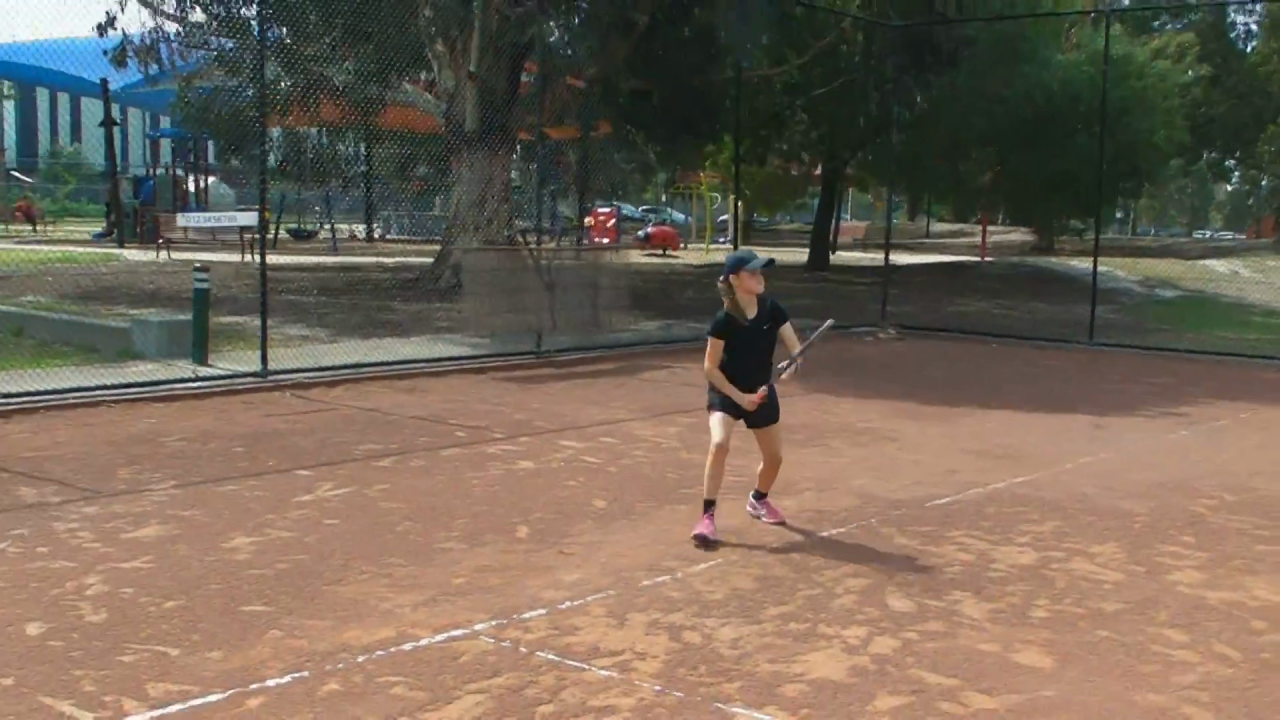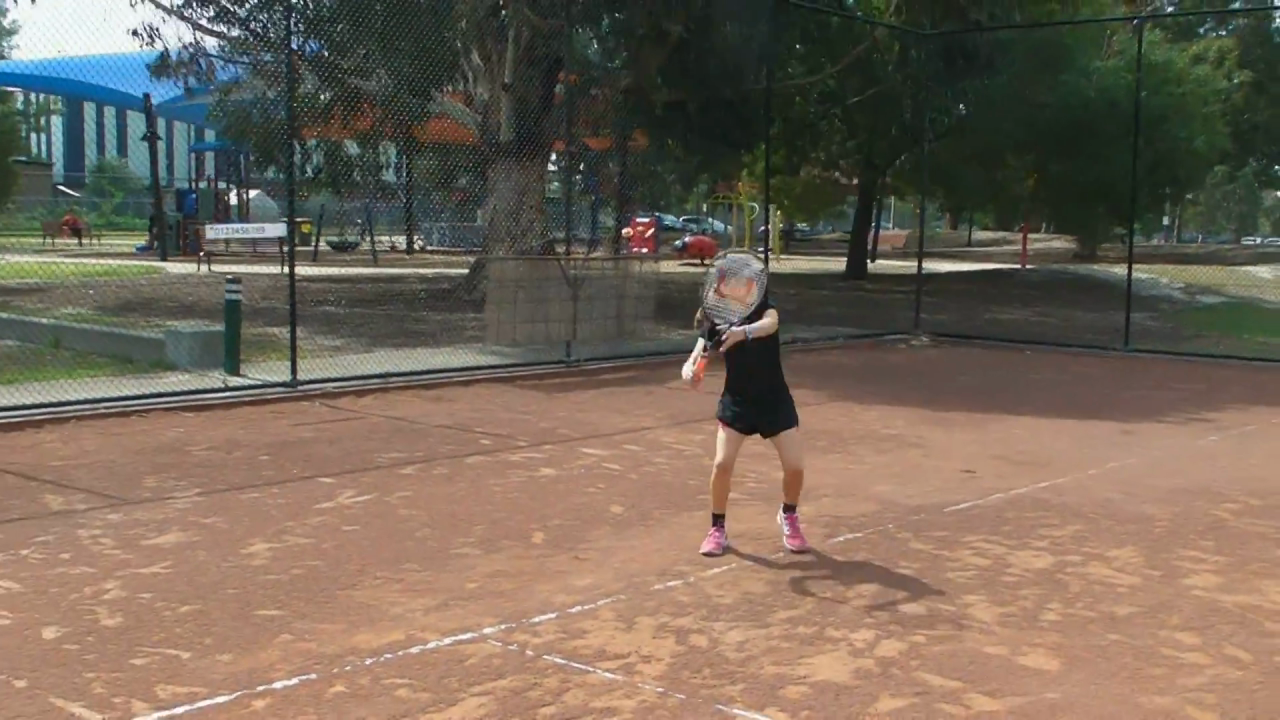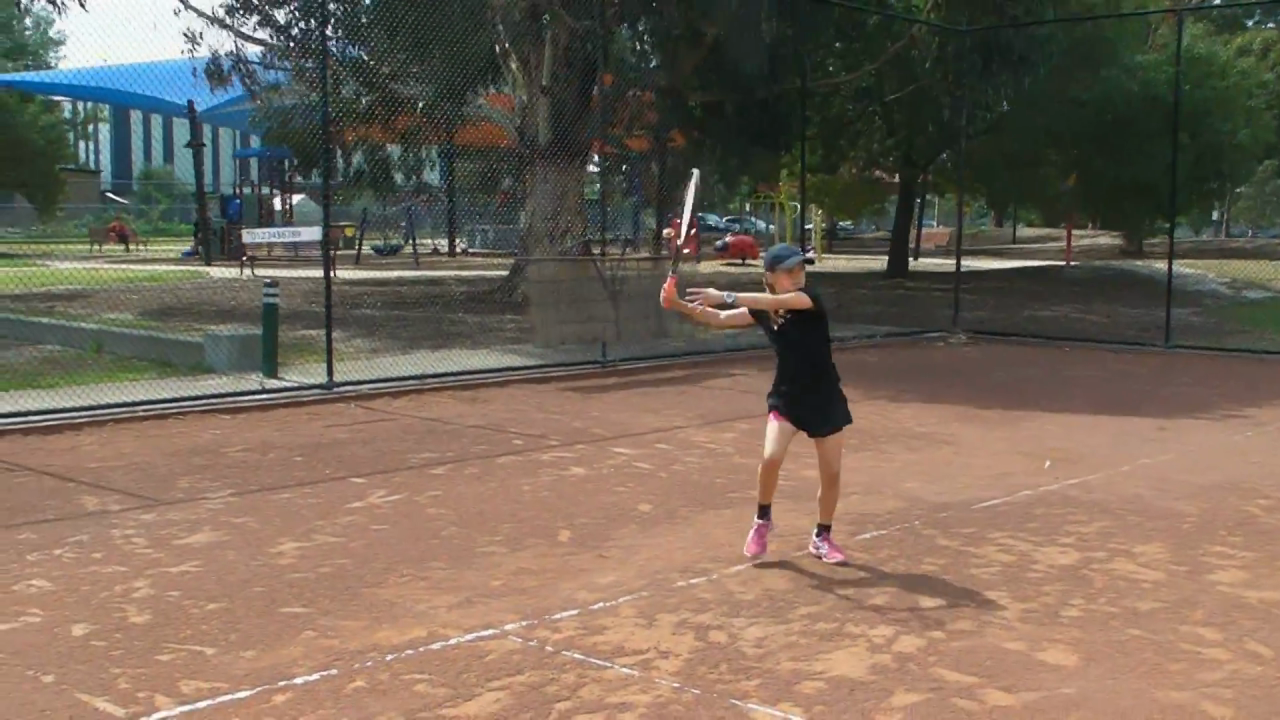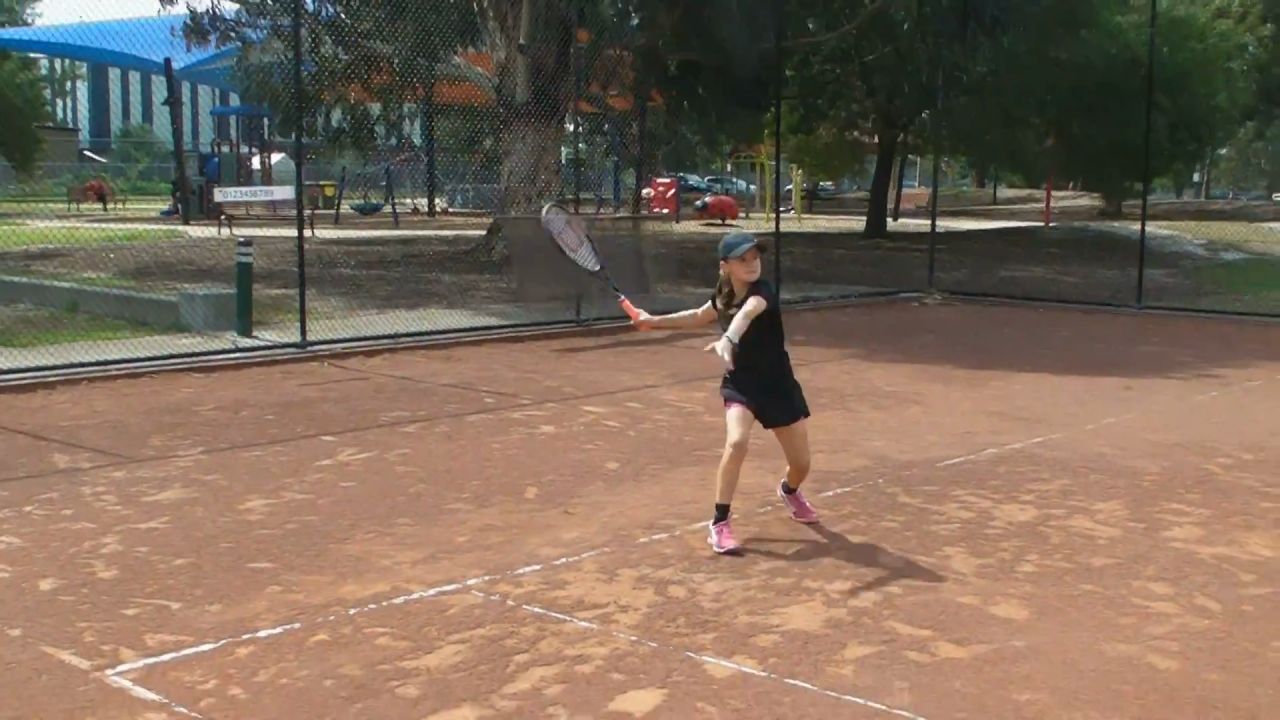
dt=0.3s
person 1, frame 1
left shoulder: (773, 310)
right shoulder: (723, 320)
left elbow: (795, 348)
right elbow: (710, 368)
left wrist: (792, 365)
right wrist: (737, 395)
left hip: (760, 392)
right hip: (726, 392)
left knee: (774, 457)
right knee: (719, 444)
left ankle: (759, 500)
right ankle: (707, 515)
person 1, frame 2
left shoulder: (766, 313)
right shoulder: (714, 328)
left elbow: (768, 325)
right elbow: (694, 361)
left wrist: (745, 331)
right wrist: (690, 373)
left hip: (775, 402)
right hip: (737, 403)
left knee: (795, 468)
right knee: (722, 466)
left ankle: (788, 514)
right ankle: (717, 530)
person 1, frame 3
left shoulder: (810, 301)
right shoulder: (763, 311)
left elbow: (778, 300)
right elbow: (719, 319)
left wrist: (725, 297)
right wrist: (680, 305)
left hip: (824, 397)
right hip: (786, 396)
left knee: (831, 474)
right knee: (770, 459)
left ankle: (822, 537)
right ankle: (763, 520)
person 1, frame 4
left shoulder: (762, 292)
right shoulder: (723, 296)
left elbow: (745, 314)
right elbow: (699, 317)
left wrist: (727, 340)
right wrist: (655, 321)
left hip: (779, 387)
right hip: (740, 387)
left knee: (801, 462)
right knee: (736, 444)
left ankle: (790, 492)
right ankle: (720, 523)
